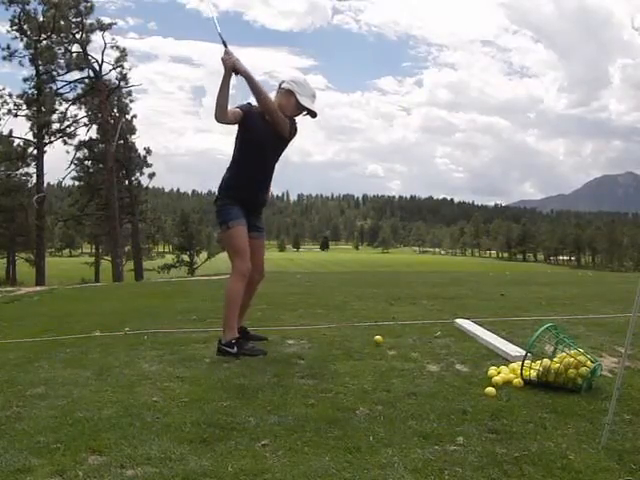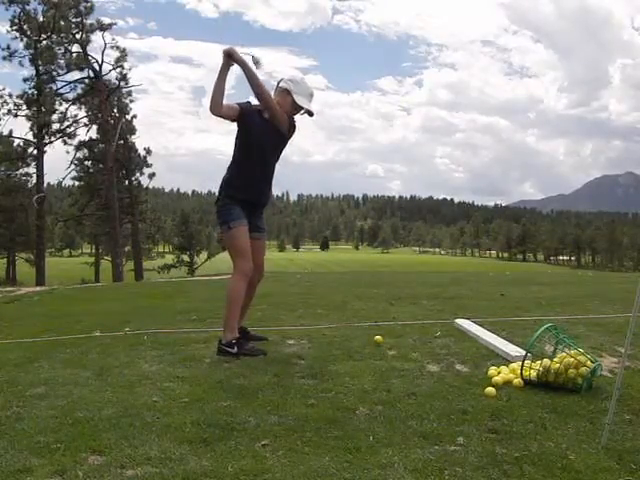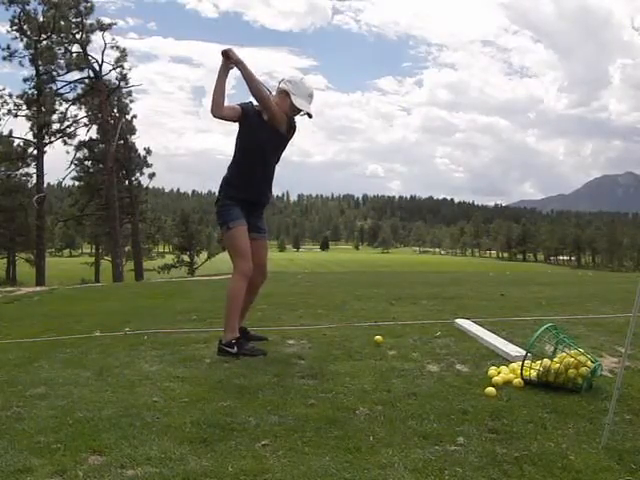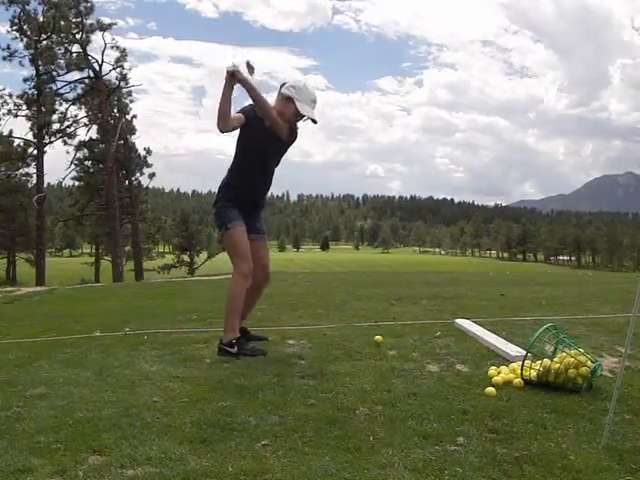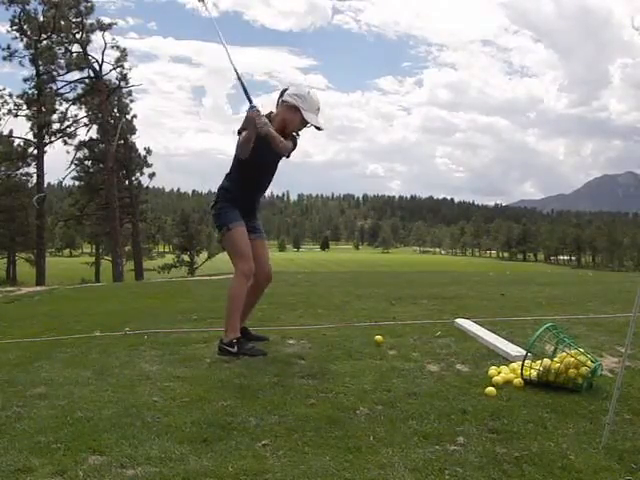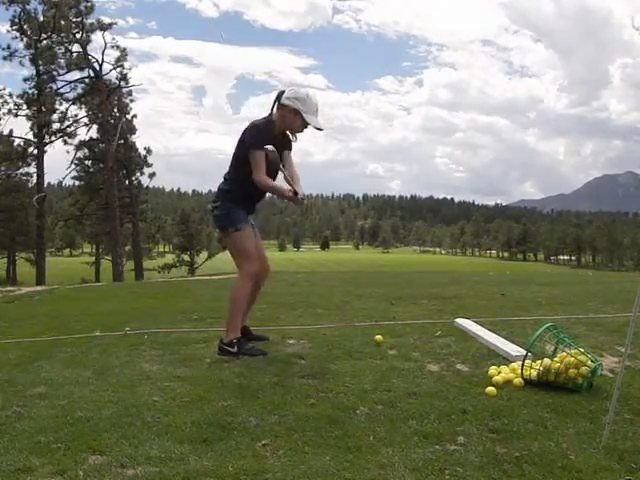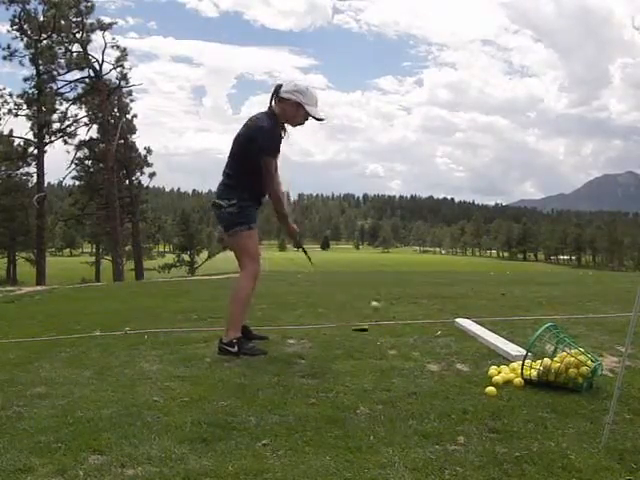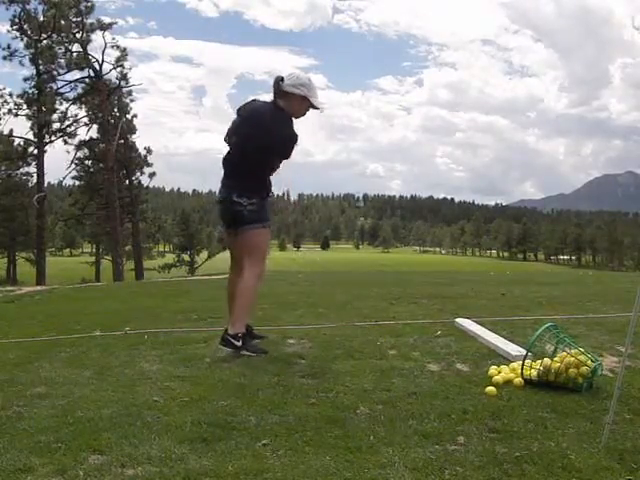
dt=0.3s
person 1, frame 1
left shoulder: (289, 129)
right shoulder: (249, 112)
left elbow: (271, 112)
right elbow: (221, 116)
left wrist: (246, 73)
right wrist: (227, 75)
left hip: (254, 207)
right hip: (231, 202)
left knee: (256, 272)
right knee: (242, 268)
left ankle: (237, 327)
right ankle: (228, 340)
person 1, frame 2
left shoulder: (288, 126)
right shoulder: (247, 112)
left elbow: (265, 100)
right elbow: (215, 108)
left wrist: (243, 62)
right wrist: (225, 66)
left hip: (256, 207)
right hip: (232, 201)
left knee: (256, 273)
right knee: (244, 268)
left ankle: (238, 328)
right ankle: (228, 340)
person 1, frame 3
left shoulder: (288, 127)
right shoulder: (248, 112)
left elbow: (265, 101)
right elbow: (217, 111)
left wrist: (240, 63)
right wrist: (225, 68)
left hip: (256, 207)
right hip: (232, 201)
left knee: (259, 274)
right knee: (244, 268)
left ankle: (238, 328)
right ankle: (228, 340)
person 1, frame 4
left shoulder: (289, 132)
right shoulder: (250, 114)
left elbow: (271, 118)
right elbow: (223, 126)
left wrist: (245, 82)
right wrist: (229, 85)
left hip: (254, 209)
right hip: (230, 203)
left knee: (262, 275)
right knee: (244, 270)
left ankle: (237, 327)
right ankle: (229, 340)
person 1, frame 5
left shoulder: (290, 139)
right shoulder: (253, 122)
left elbow: (282, 148)
right elbow: (242, 152)
left wrist: (268, 130)
right wrist: (252, 127)
left hip: (249, 210)
right hip: (228, 204)
left knee: (264, 275)
right knee: (246, 269)
left ankle: (238, 327)
right ankle: (229, 340)
person 1, frame 6
left shoulder: (283, 138)
right shoulder: (259, 129)
left elbow: (290, 170)
right elbow: (259, 178)
left wrist: (296, 190)
right wrist: (284, 192)
left hip: (241, 208)
right hip: (229, 206)
left knee: (262, 269)
right knee: (250, 269)
left ankle: (239, 327)
right ankle: (230, 340)
person 1, frame 7
left shoulder: (267, 124)
right shoulder: (267, 130)
left elbow: (272, 178)
right elbow: (271, 184)
left wrist: (285, 215)
right wrist: (286, 222)
left hip: (232, 202)
right hip: (237, 203)
left knee: (249, 267)
right knee: (250, 268)
left ankle: (238, 327)
right ankle: (230, 340)
person 1, frame 8
left shoulder: (252, 107)
right shoulder: (288, 134)
left elbow: (229, 137)
right elbow: (271, 170)
left hip: (227, 194)
right hip: (252, 198)
left knee: (237, 265)
right knee: (255, 266)
left ankle: (237, 326)
right ankle: (234, 333)
